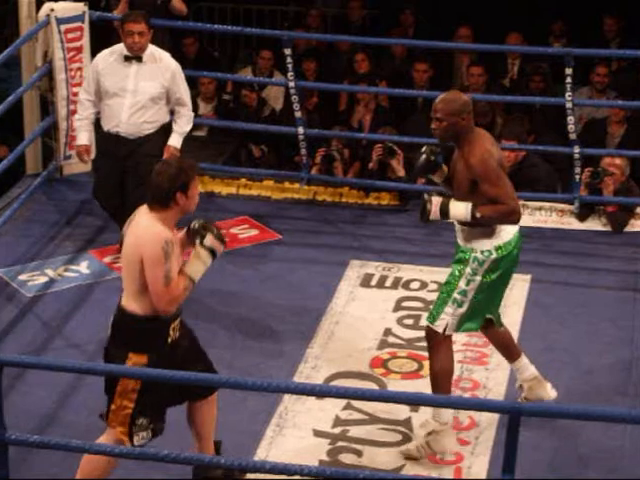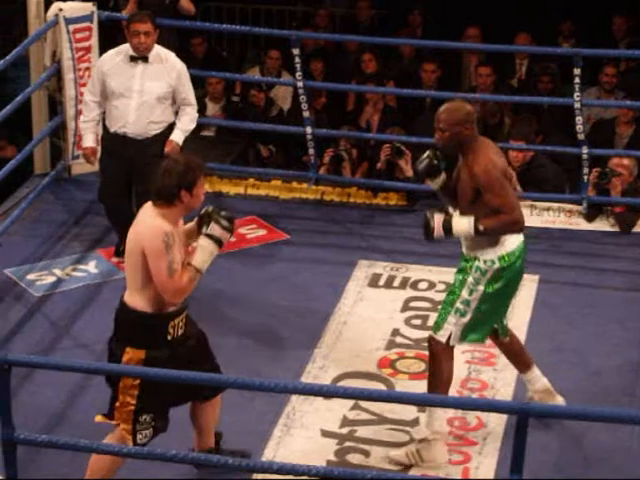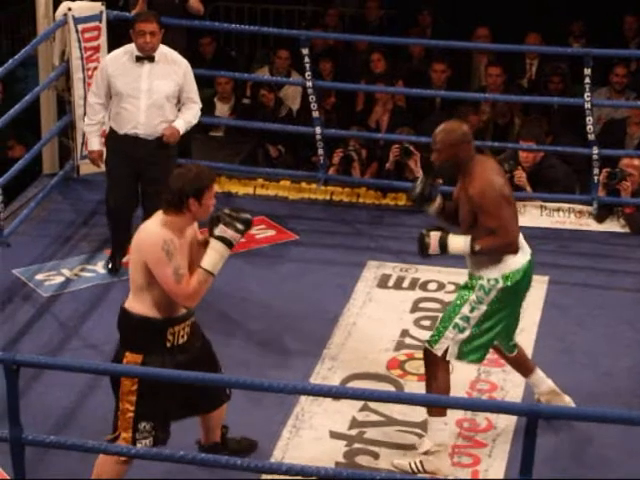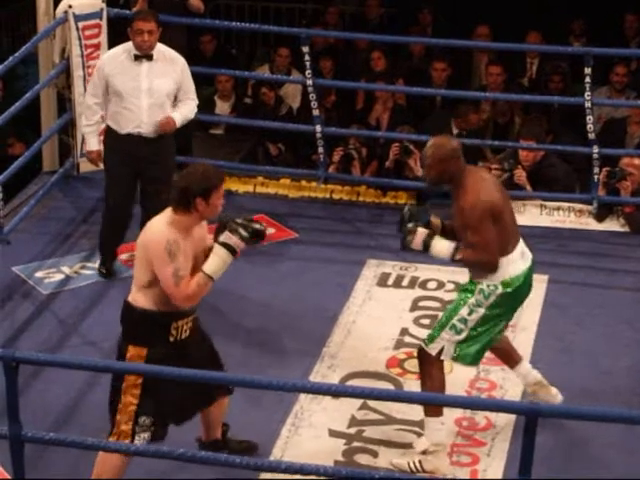
dt=0.3s
person 1, frame 1
left shoulder: (478, 155)
right shoulder: (468, 142)
left elbow: (511, 210)
left wrist: (450, 210)
right wrist: (438, 172)
left hip: (488, 252)
right hip: (490, 245)
left knee: (437, 331)
right knee: (485, 318)
left ankle: (441, 432)
right ankle: (535, 385)
person 1, frame 2
left shoulder: (483, 165)
right shoulder: (471, 151)
left elbow: (515, 220)
right elbow: (460, 198)
left wrist: (453, 225)
right wrist: (435, 177)
left hip: (491, 261)
right hip: (500, 255)
left knee: (440, 341)
right knee: (494, 328)
left ankle: (433, 442)
right ankle: (544, 394)
person 1, frame 3
left shoulder: (481, 186)
right shoulder: (476, 167)
left elbow: (509, 241)
right elbow: (460, 216)
left wrist: (449, 243)
right wrist: (432, 201)
left hip: (497, 279)
right hip: (512, 271)
left knee: (435, 353)
right knee: (499, 341)
right ankle: (553, 397)
person 1, frame 4
left shoulder: (472, 200)
right shoulder: (473, 175)
left elbow: (487, 260)
left wrist: (433, 244)
right wrist: (431, 224)
left hip: (498, 283)
right hip: (516, 269)
left knee: (430, 354)
right knee: (486, 331)
left ankle: (434, 453)
right ankle: (539, 388)
person 2, frame 1
left shoulder: (148, 214)
right shoulder: (156, 236)
right elbow: (168, 300)
left wrist: (189, 237)
right wrist: (204, 255)
left hip: (163, 327)
right hip: (141, 336)
left knee: (205, 388)
right knee: (124, 432)
person 2, frame 2
left shoulder: (161, 211)
right shoulder: (156, 229)
right elbow: (174, 292)
left wrist: (198, 228)
right wrist: (210, 244)
left hip: (173, 323)
right hip: (145, 332)
left knee: (209, 387)
right knee: (129, 431)
left ankle: (206, 450)
person 2, frame 3
left shoulder: (185, 224)
right shoulder: (156, 238)
right elbow: (188, 296)
left wrist: (215, 236)
right wrist: (221, 245)
left hip: (181, 329)
right hip: (147, 338)
left knee: (215, 394)
right knee: (131, 439)
left ankle: (213, 443)
person 2, frame 4
left shoulder: (196, 223)
right shoulder: (162, 236)
right elbow: (185, 296)
left wrist: (225, 241)
right wrist: (225, 250)
left hip: (182, 325)
right hip: (149, 333)
left knee: (217, 388)
right knee: (131, 431)
left ankle: (213, 441)
person 3, frame 1
left shoulder: (167, 65)
right shoulder: (103, 60)
left elbow: (183, 106)
right elbow: (87, 101)
left wrist: (175, 140)
right wrist: (82, 137)
left hip: (148, 144)
right hip: (109, 141)
left knee: (141, 202)
right knee: (106, 194)
person 3, frame 2
left shoulder: (173, 65)
right shoulder: (108, 61)
left elbow: (188, 106)
right elbow: (92, 101)
left wrist: (177, 137)
right wrist: (88, 138)
left hip: (154, 144)
right hip: (115, 142)
left knee: (149, 203)
right knee: (110, 198)
right ankle: (126, 238)
person 3, frame 3
left shoulder: (178, 64)
right shoulder: (112, 61)
left elbow: (192, 104)
right elbow: (96, 103)
left wrist: (179, 126)
right wrist: (93, 141)
left hip: (160, 146)
right hip: (121, 144)
left knee: (157, 206)
right knee: (118, 203)
right ankle: (118, 250)
person 3, frame 4
left shoulder: (175, 62)
right shoulder: (110, 60)
left elbow: (189, 101)
right elbow: (93, 103)
left wrist: (175, 118)
right wrist: (92, 141)
left hip: (159, 144)
right hip: (120, 143)
left knee: (156, 205)
right knee: (116, 204)
right ankle: (107, 255)
